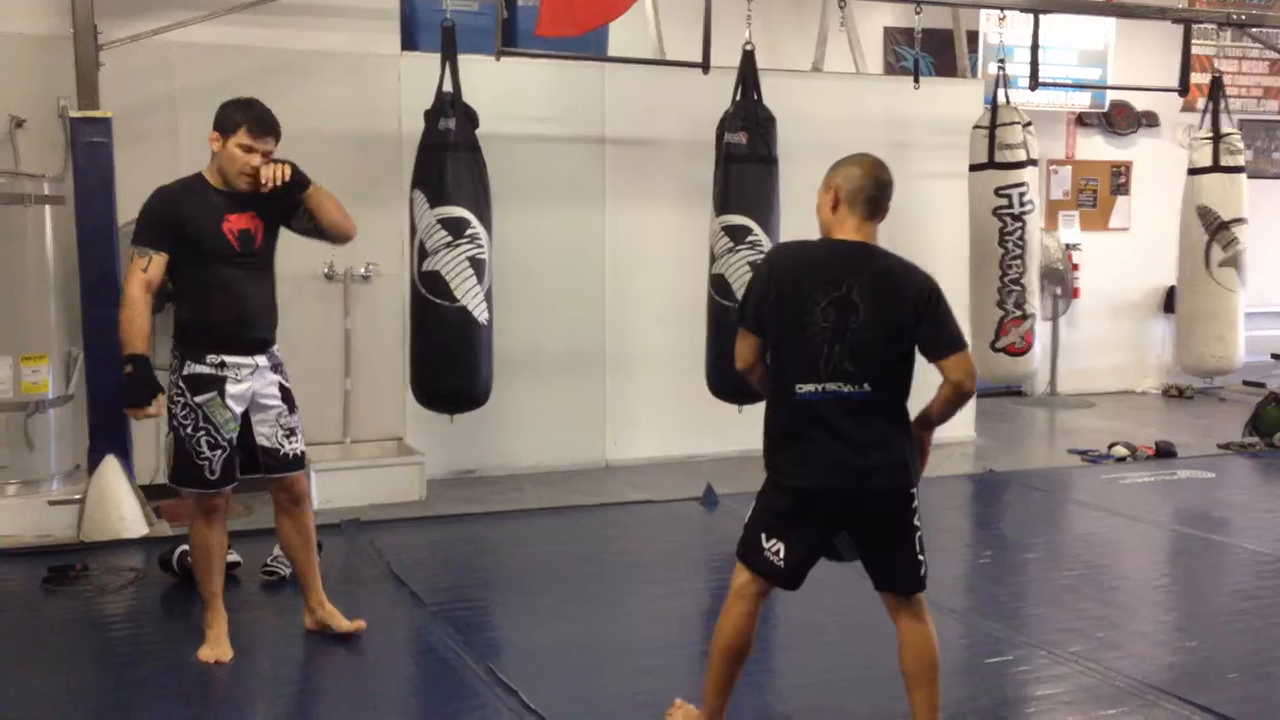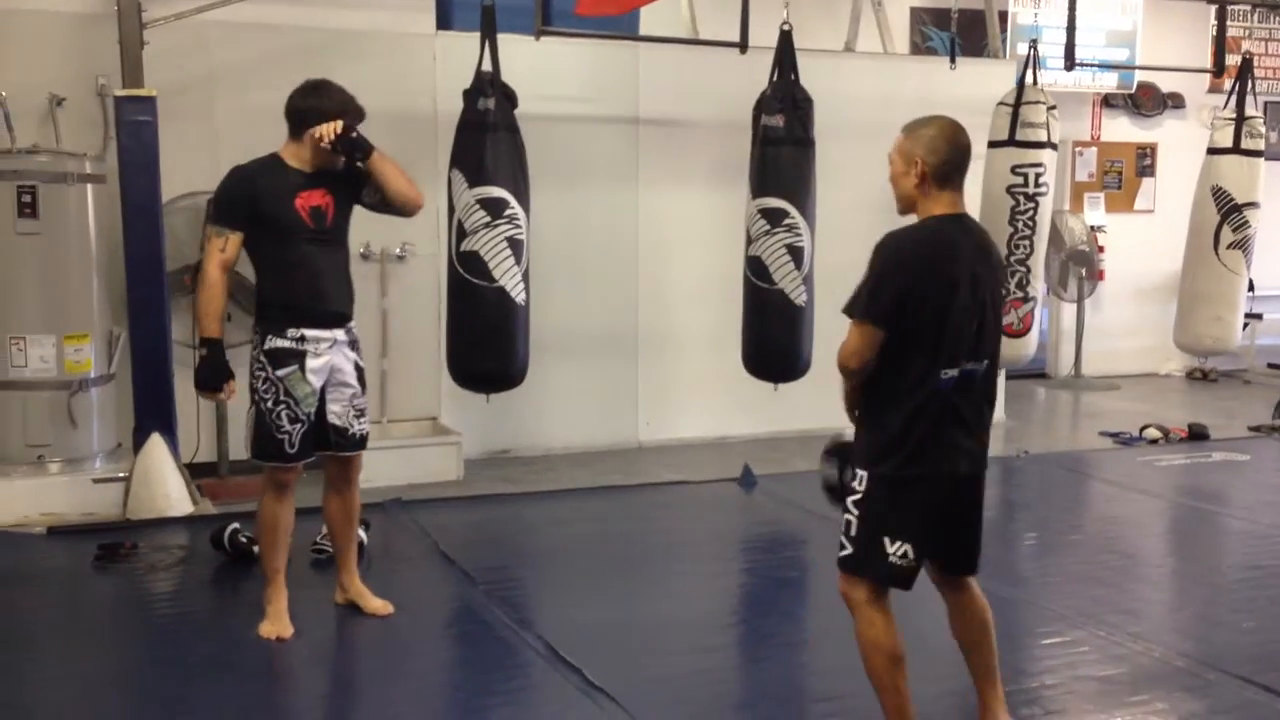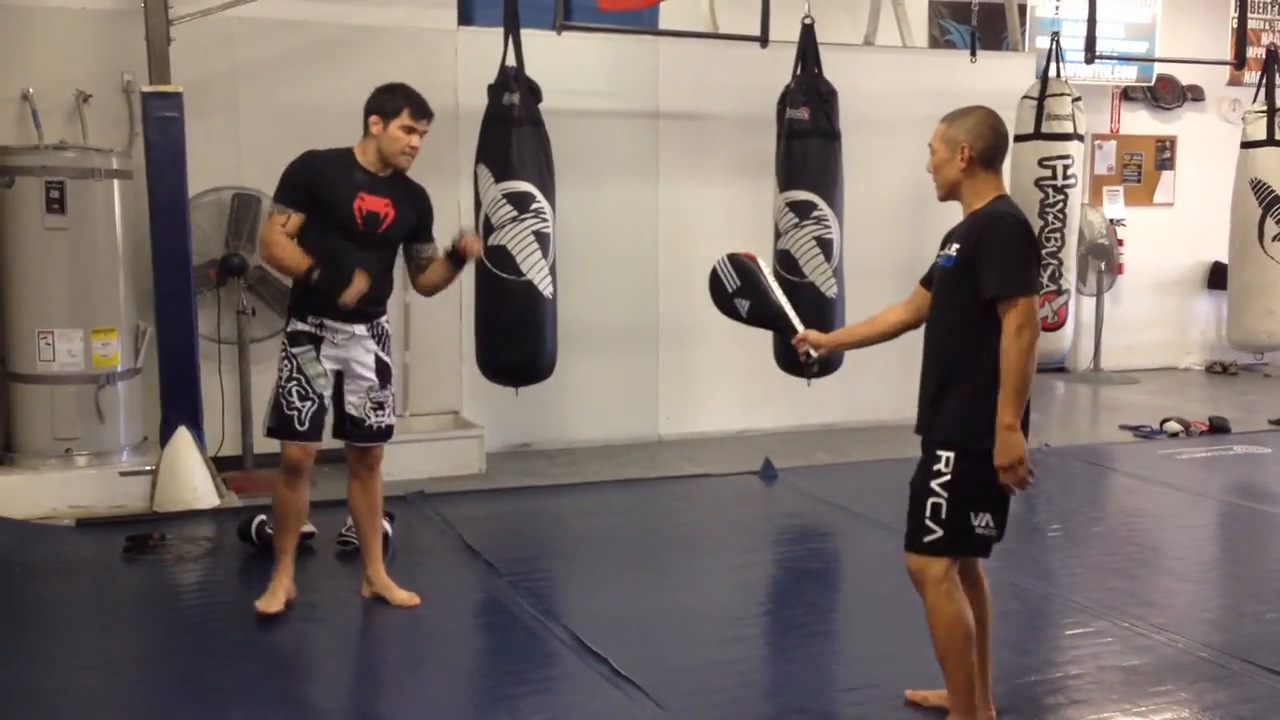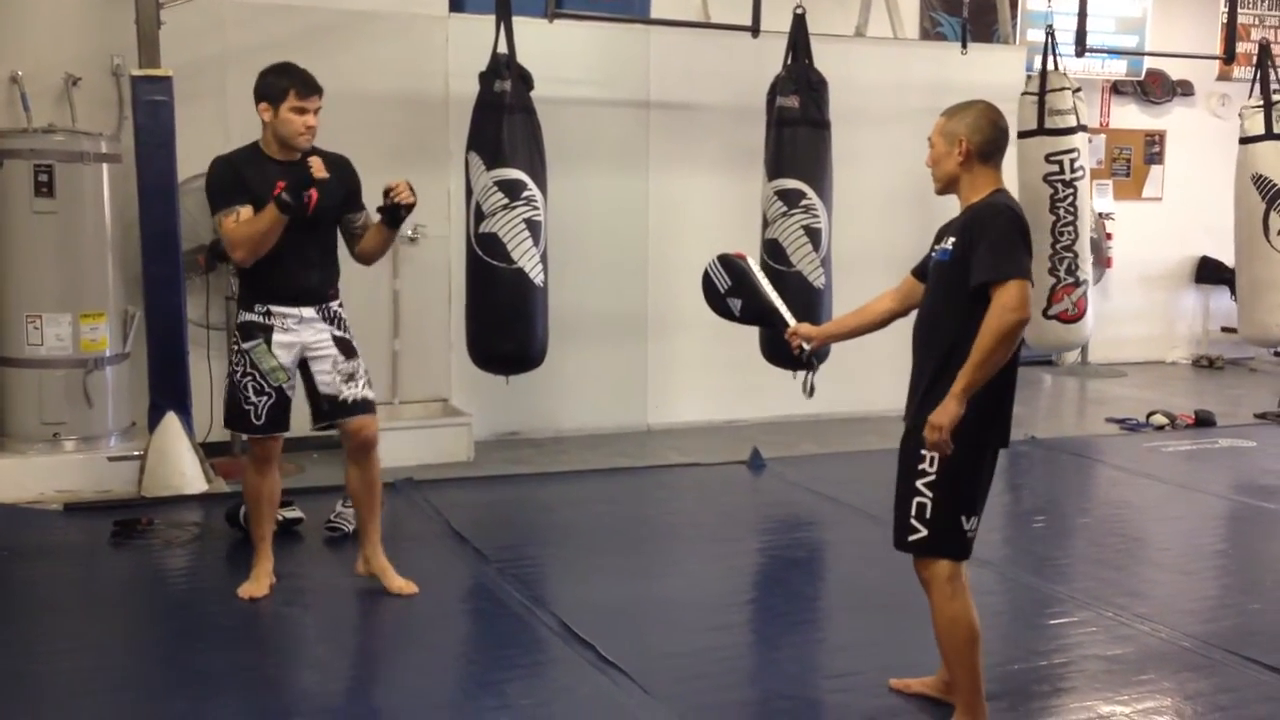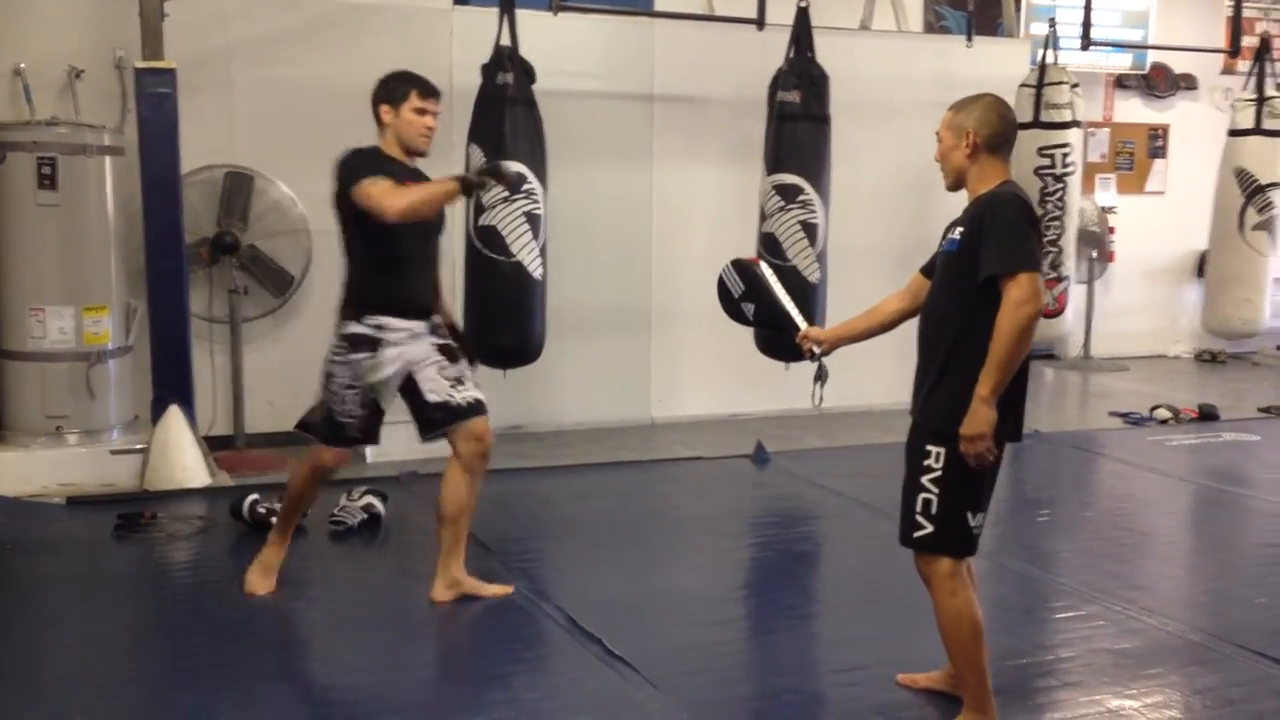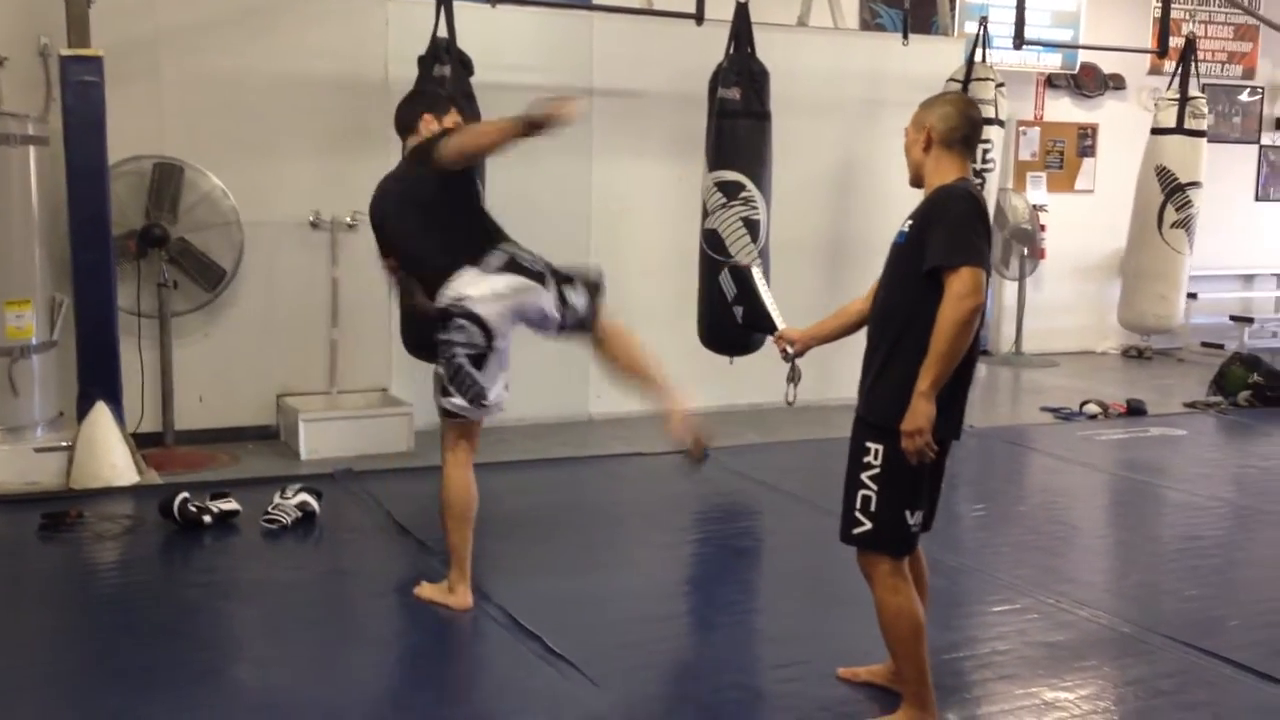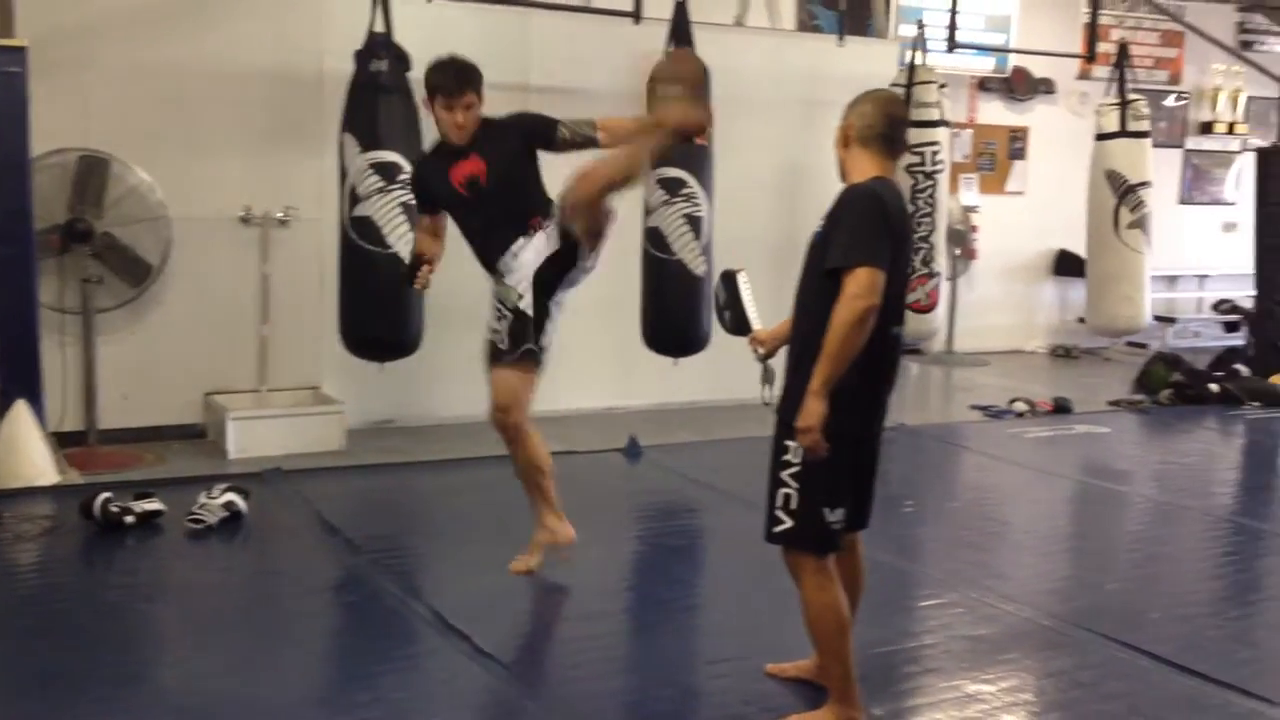
dt=0.7s
person 1, frame 1
left shoulder: (781, 264)
right shoulder: (912, 283)
left elbow: (747, 361)
right elbow: (962, 379)
right wrist: (922, 426)
left hip: (801, 468)
right hip: (885, 472)
left knee: (748, 587)
right knee: (907, 605)
person 1, frame 2
left shoulder: (903, 250)
right shoulder: (982, 248)
left elbow: (857, 355)
left wrist: (854, 393)
left hip: (900, 455)
right hip: (960, 448)
left knee: (863, 588)
right knee: (954, 576)
person 1, frame 3
left shoulder: (1001, 225)
right shoulder: (968, 230)
left elbow: (1021, 324)
right elbow: (912, 310)
left wrist: (1008, 427)
right wrist: (831, 341)
left hip: (972, 431)
right hip: (955, 425)
left knee: (930, 564)
right knee: (958, 559)
person 1, frame 4
left shoulder: (996, 218)
right shoulder: (961, 225)
left elbow: (1012, 311)
right elbow: (899, 299)
left wrist: (956, 399)
right wrist: (821, 333)
left hip: (957, 423)
right hip: (935, 418)
left knee: (938, 562)
right knee: (939, 556)
person 1, frame 5
left shoulder: (1004, 208)
right shoulder: (971, 217)
left elbow: (1024, 302)
right elbow: (910, 298)
left wrist: (985, 401)
right wrist: (831, 336)
left hip: (965, 418)
right hip: (942, 413)
left knee: (939, 558)
right knee: (949, 552)
person 1, frame 6
left shoulder: (954, 204)
right shoulder: (938, 208)
left elbow: (967, 297)
right elbow: (882, 299)
left wrist: (925, 396)
right wrist: (808, 336)
left hip: (905, 414)
right hip: (894, 408)
left knee: (880, 555)
right knee: (902, 546)
right ankle: (902, 667)
person 1, frame 7
left shoulder: (861, 201)
right shoulder: (885, 201)
left elbow: (861, 300)
left wrist: (817, 393)
right wrist: (777, 336)
left hip: (828, 409)
right hip: (856, 408)
left knee: (807, 552)
right knee: (839, 539)
right ankle: (828, 662)
person 2, frame 1
left shoulder: (270, 198)
right shoulder: (173, 202)
left elbow: (344, 231)
right elbow: (139, 288)
left wrist: (300, 181)
right wrist: (137, 367)
left hip: (265, 365)
right hip: (204, 370)
left knee: (292, 489)
right knee: (211, 500)
left ankle: (318, 606)
right ankle: (216, 623)
person 2, frame 2
left shoulder: (343, 176)
right shoulder: (249, 182)
left elbow: (411, 203)
right elbow: (215, 268)
left wrist: (362, 149)
right wrist: (211, 350)
left hip: (342, 341)
right hip: (285, 346)
left knee: (346, 466)
right knee: (282, 474)
left ankle: (349, 581)
right ankle: (276, 599)
person 2, frame 3
left shoulder: (413, 198)
right shoulder: (315, 169)
left elbow: (424, 277)
right elbow: (273, 241)
left wrist: (456, 259)
right wrist: (322, 279)
left hip: (370, 335)
right hip: (313, 330)
left knee: (367, 457)
right knee: (297, 457)
left ankle: (375, 574)
right ankle: (283, 575)
person 2, frame 4
left shoulder: (337, 169)
right shoulder: (232, 170)
left elbow: (364, 251)
right elbow: (242, 250)
left wrist: (392, 218)
right wrist: (289, 194)
left hip: (325, 317)
right hip: (264, 321)
left knee: (363, 434)
right knee: (263, 448)
left ankle: (372, 554)
right ankle: (263, 563)
person 2, frame 5
left shoulder: (424, 183)
right shoulder: (359, 165)
right elbow: (396, 209)
left wrist: (446, 318)
right wrist: (468, 182)
left hip: (424, 332)
right hip: (371, 334)
left knee: (476, 441)
right knee: (329, 456)
left ankle: (450, 574)
right ankle: (274, 549)
person 2, frame 6
left shoulder: (385, 199)
right shoulder: (445, 150)
left elbow: (414, 286)
right elbow: (463, 146)
right wrist: (529, 119)
left hip: (461, 311)
right hip: (510, 275)
left knee: (460, 444)
right knee: (599, 321)
left ankle: (458, 584)
right ankle: (673, 409)
person 2, frame 7
left shoulder: (515, 130)
right shoulder: (427, 169)
left elbow: (601, 133)
right elbow: (429, 229)
left wrist: (661, 123)
right wrist: (427, 258)
left hip: (558, 245)
right hip: (517, 281)
left knee: (592, 181)
right knee: (506, 412)
right ankle: (551, 522)
